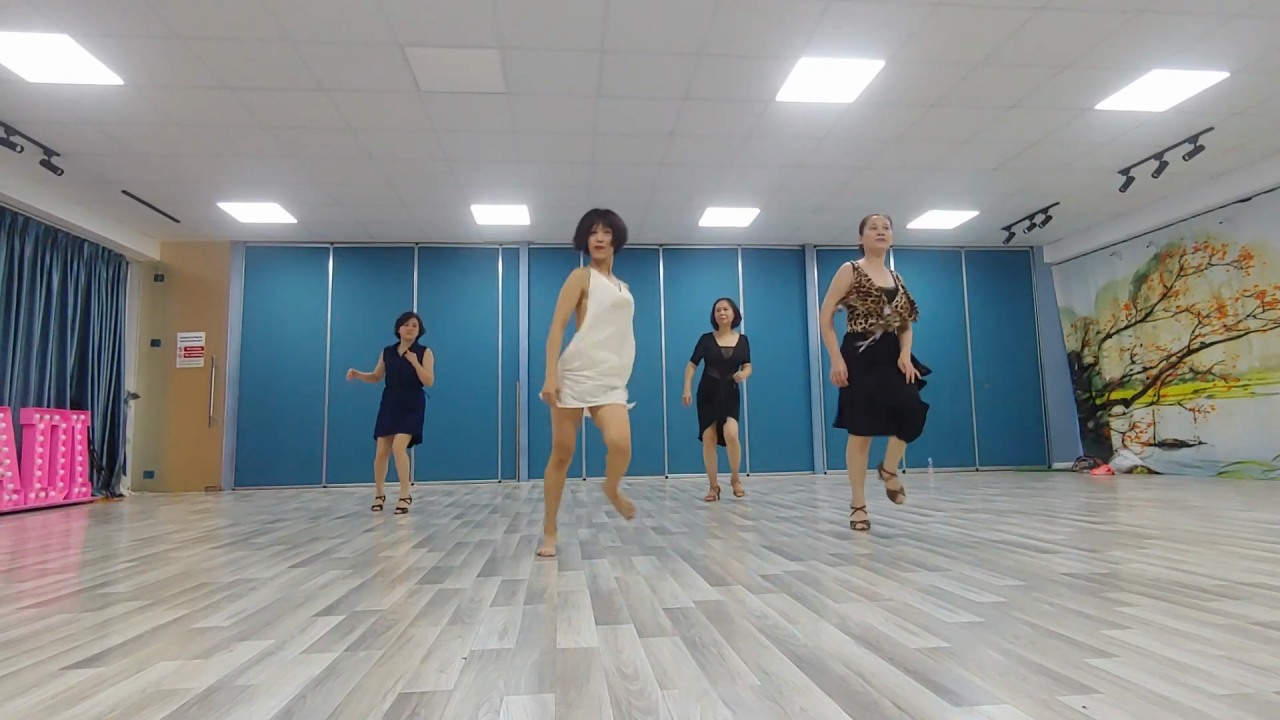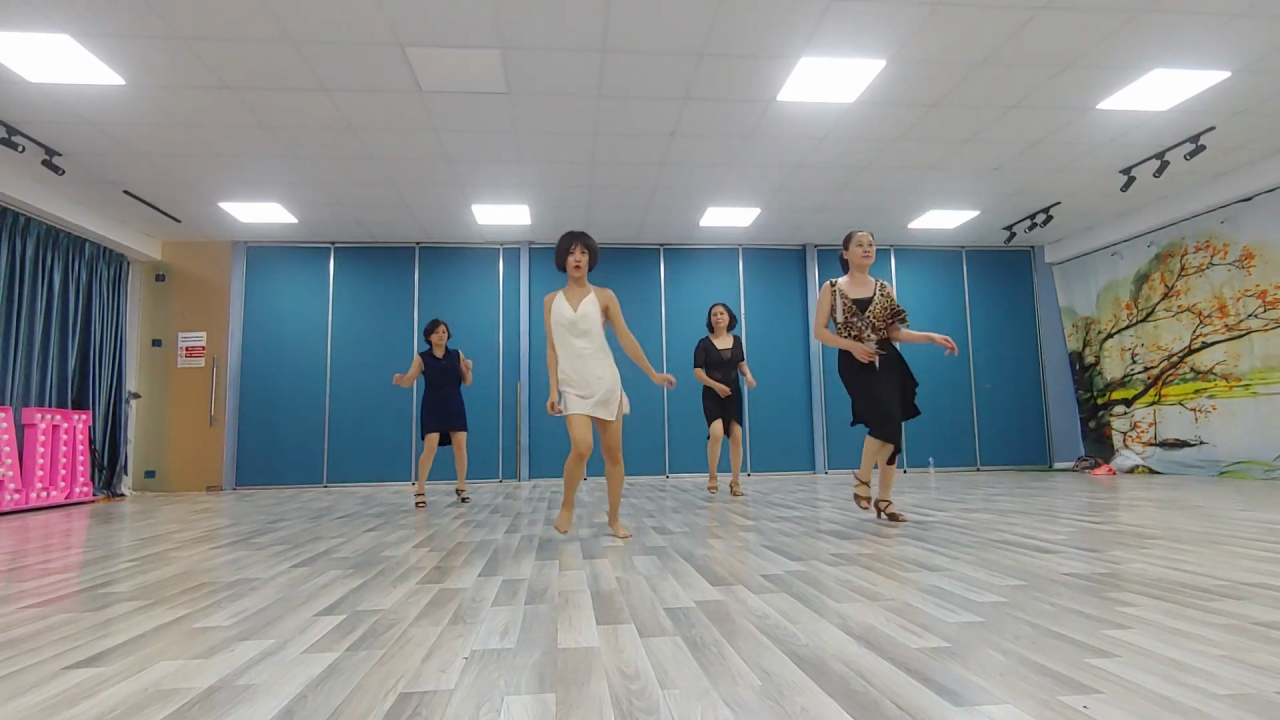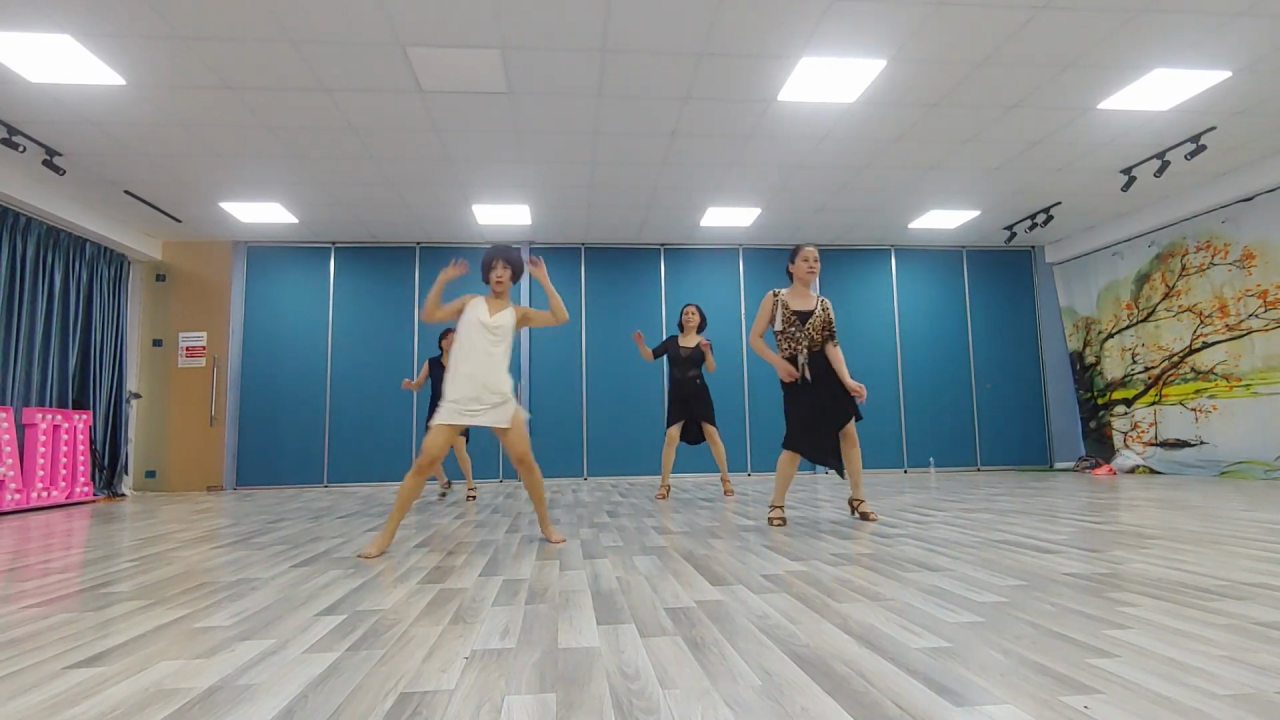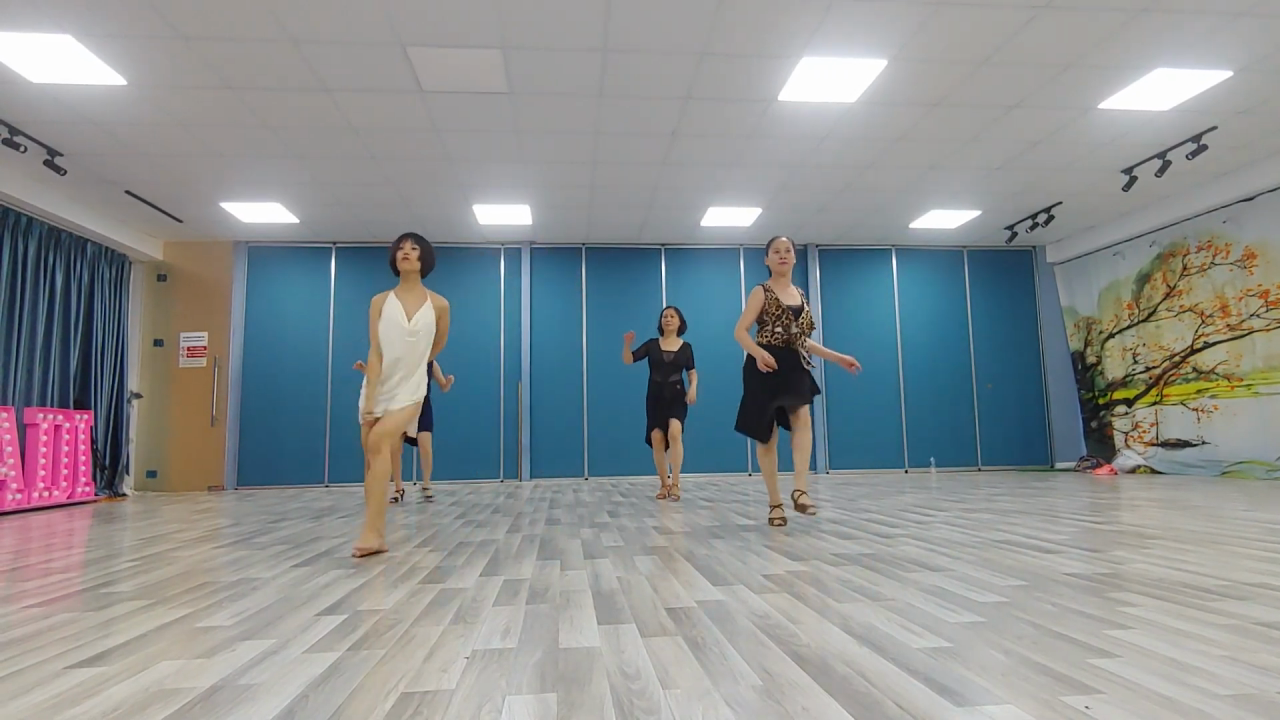
dt=0.7s
person 1, frame 1
left shoulder: (621, 288)
right shoulder: (580, 277)
right elbow: (557, 327)
left wrist: (624, 373)
right wrist: (550, 374)
left hip: (610, 379)
right hip: (574, 374)
left knee: (620, 444)
right knee: (561, 453)
left ankle: (611, 488)
right ankle: (550, 531)
person 1, frame 2
left shoulder: (604, 297)
right shoulder: (551, 301)
left elbow: (626, 338)
right elbow: (552, 348)
left wrist: (652, 373)
right wrist: (553, 388)
left hip: (605, 384)
right hip: (574, 388)
left knee: (613, 454)
right knee: (581, 448)
left ankle: (614, 517)
right ankle: (567, 507)
person 1, frame 3
left shoulder: (518, 313)
right shoulder: (470, 302)
left elbow: (561, 317)
right elbow: (428, 315)
left wrist: (544, 279)
right wrist: (442, 279)
left hip: (498, 400)
right hip: (458, 400)
left knee: (525, 461)
right knee: (424, 463)
left ankle: (545, 524)
right ankle: (386, 535)
person 1, frame 4
left shoulder: (438, 305)
right shoulder: (380, 301)
right elbow: (375, 352)
right wrist: (371, 397)
left hip: (409, 392)
right hip: (378, 392)
left knee: (379, 440)
right knee: (375, 454)
left ankle: (372, 530)
right ankle: (377, 537)
person 2, frame 1
left shoulder: (896, 279)
right shoulder: (849, 271)
left elbow: (906, 323)
right elbow: (825, 316)
left wrist: (905, 354)
right wrist: (835, 358)
left hip: (890, 354)
right hip: (859, 355)
left knee: (908, 411)
right knee: (860, 430)
left ankle: (889, 470)
right ankle: (858, 505)
person 2, frame 2
left shoulder: (884, 289)
right shoulder: (831, 288)
left elbow: (897, 330)
right elbow: (819, 330)
left wrist: (930, 337)
right wrist: (853, 346)
left hip: (887, 361)
right hip: (856, 364)
left knee: (891, 429)
right knee: (884, 424)
left ankle: (884, 500)
right ankle: (863, 478)
person 2, frame 3
left shoulder: (824, 305)
right shoulder: (774, 298)
left elbow: (832, 345)
right elbow: (755, 338)
left wrist: (848, 380)
right wrist: (778, 362)
left hip: (827, 373)
right hip: (796, 377)
left knee: (848, 432)
right knee: (796, 442)
left ankle: (857, 499)
right ankle: (777, 504)
person 2, frame 4
left shoulder: (800, 295)
right shoulder: (761, 292)
right elbow: (740, 332)
left wrist: (837, 357)
right wrist: (757, 352)
left hip: (793, 365)
right hip: (764, 367)
left knee: (802, 417)
right knee: (765, 434)
left ankle: (800, 491)
right ankle: (775, 503)
person 3, frame 1
left shoulder: (742, 340)
right shoulder: (706, 339)
left elbow: (748, 367)
right elbow: (692, 365)
left wrist: (743, 373)
right wrist: (687, 388)
left hip: (730, 395)
right hip: (708, 395)
left knee: (731, 434)
right knee: (708, 439)
left ankle: (735, 479)
right ankle: (713, 487)
person 3, frame 2
left shoulder: (736, 340)
right shoulder: (704, 343)
right elbow: (697, 371)
left wrist: (748, 375)
right wrist: (715, 385)
left hip: (734, 395)
right hip: (712, 395)
left knee: (736, 438)
right knee: (716, 433)
left ankle: (735, 482)
right ankle: (713, 477)
person 3, frame 3
left shoulder: (703, 343)
right shoulder: (671, 341)
left elbow: (711, 368)
right elbow: (650, 356)
left wrist: (707, 351)
right wrist: (640, 344)
left hip: (699, 394)
right hip: (676, 396)
left knee: (712, 435)
right knee: (671, 438)
left ankle: (725, 479)
right ankle: (664, 484)
person 3, frame 4
left shoulder: (685, 347)
right shoulder: (652, 344)
left elbow: (692, 372)
right elbow: (628, 360)
left wrist: (693, 388)
right wrist: (627, 345)
left hip: (677, 398)
right hip: (655, 398)
left knee: (674, 434)
right knee: (657, 440)
left ankle: (675, 484)
right ankle: (664, 485)
person 4, frame 1
left shoulder: (424, 352)
right shoulder: (387, 352)
left elbow: (429, 382)
right elbow: (376, 377)
left wrist: (415, 363)
right wrist: (357, 374)
left hip: (412, 406)
right hip: (389, 404)
left knee: (398, 448)
right knee: (381, 453)
left ankle: (405, 496)
right ankle: (379, 494)
person 4, frame 2
left shoulder: (457, 355)
right shoulder: (422, 358)
left elbow: (467, 382)
right elbow: (409, 381)
left wrist: (468, 369)
right wrist: (400, 379)
left hip: (454, 405)
right hip: (432, 406)
left knee: (460, 447)
right knee: (430, 447)
left ankle: (461, 488)
right ankle: (419, 491)
person 4, frame 3
right shoulder: (431, 363)
right elbow: (418, 385)
right wrist: (410, 384)
right hip: (437, 410)
left knee: (460, 450)
left ankle: (471, 486)
right ankle: (443, 482)
person 4, frame 4
left shoulder: (431, 364)
left elbow: (444, 388)
left wrist: (449, 381)
left hip: (423, 409)
left knee: (425, 447)
left ankle: (426, 486)
right ankle: (398, 488)
